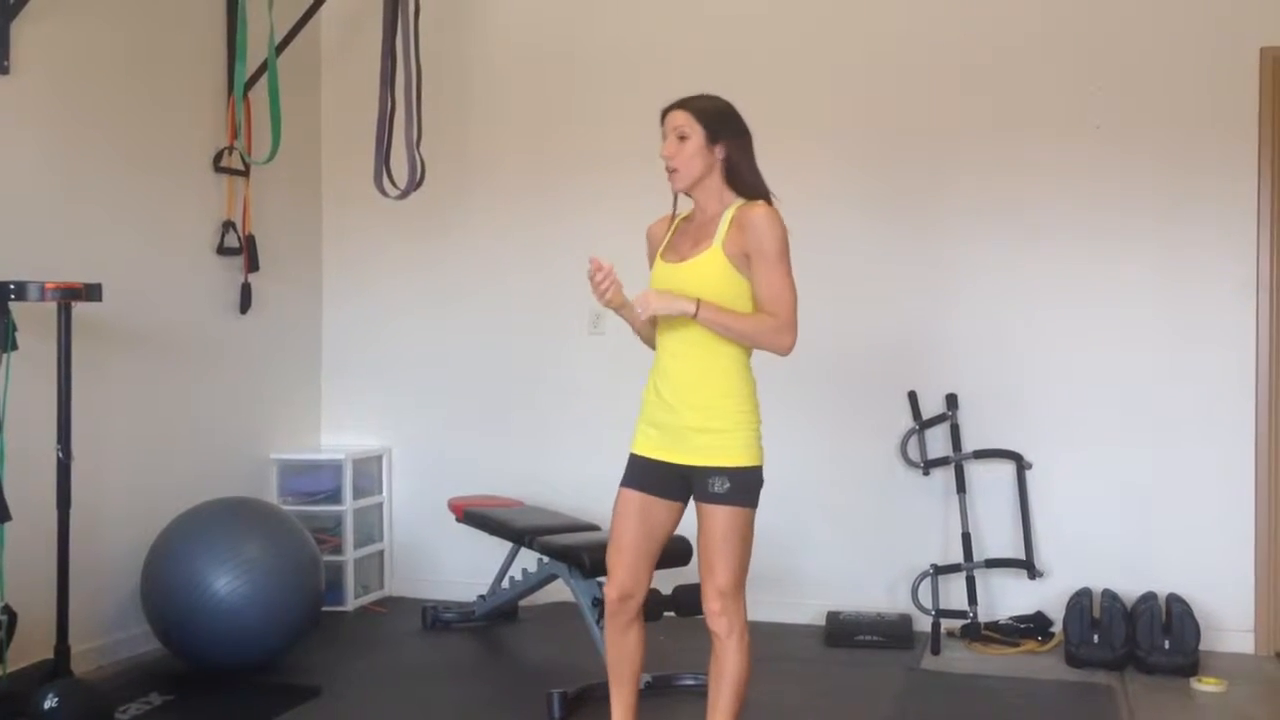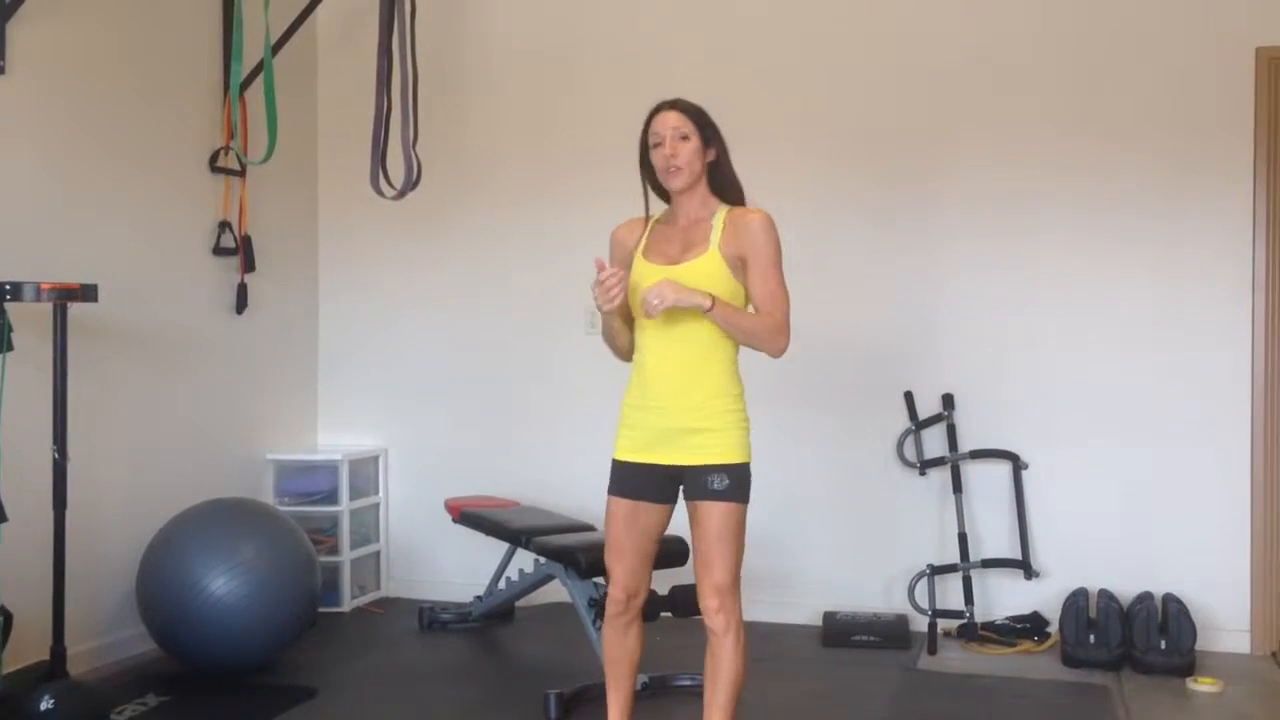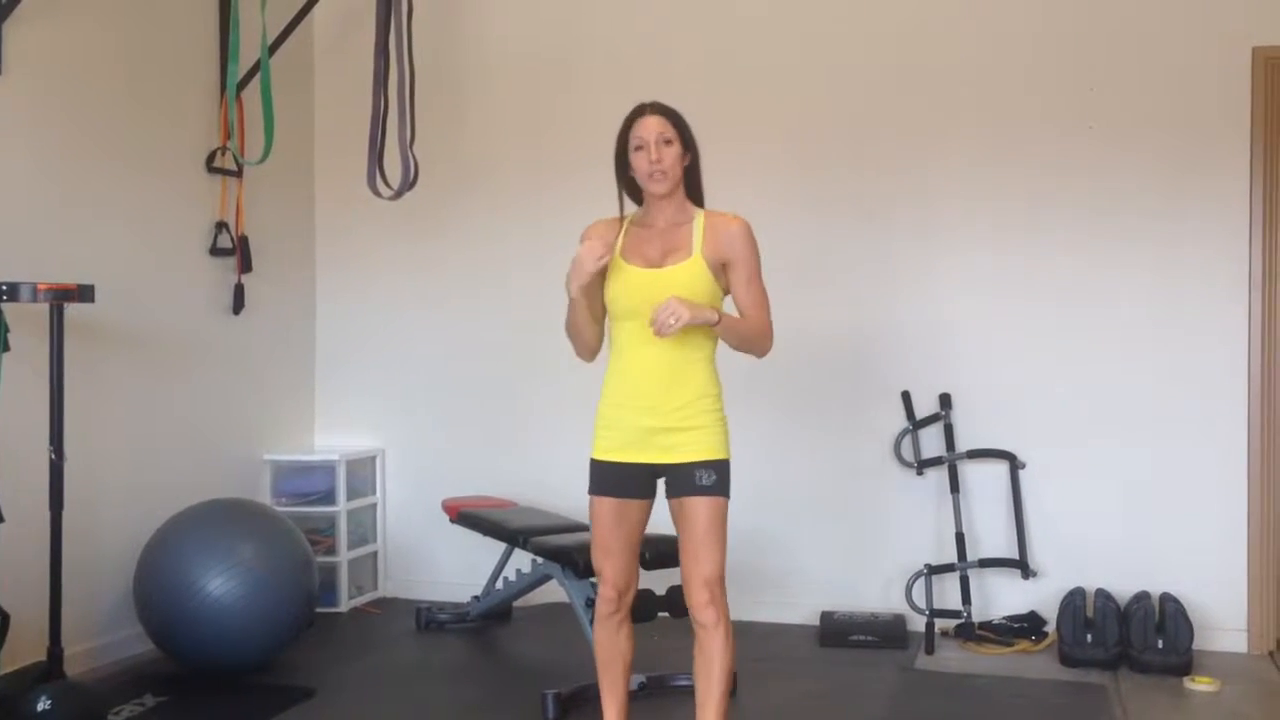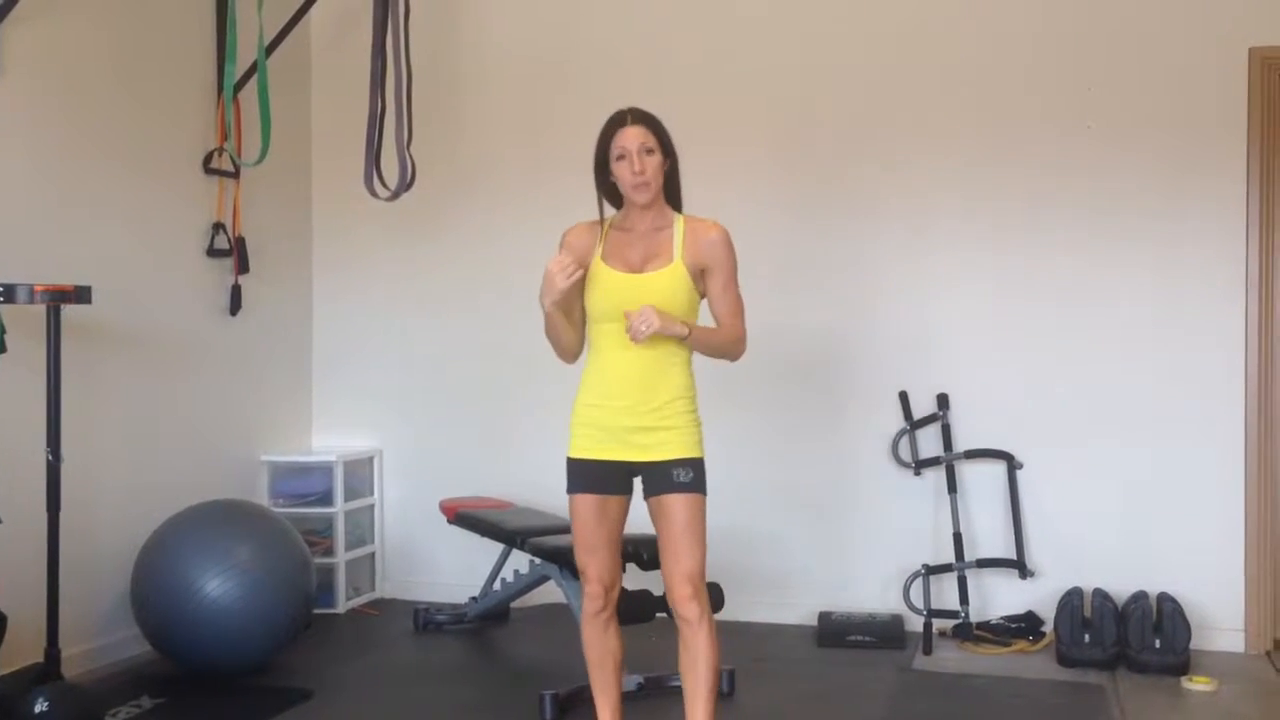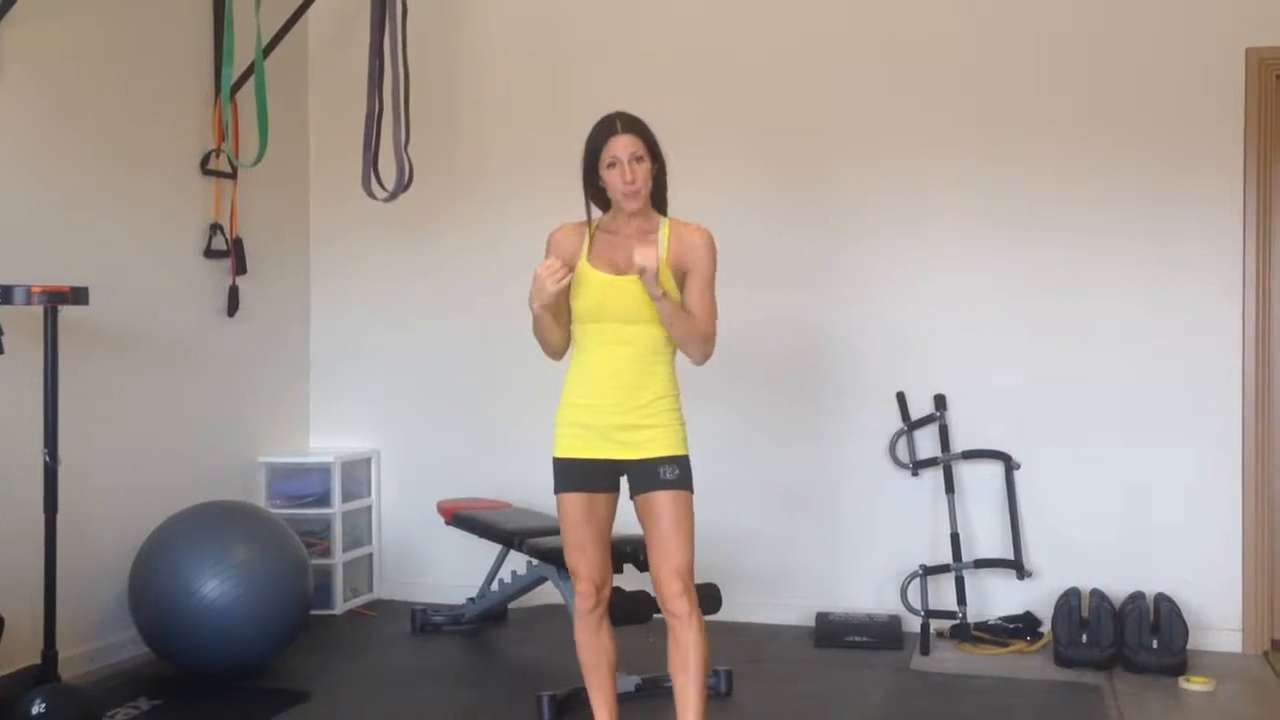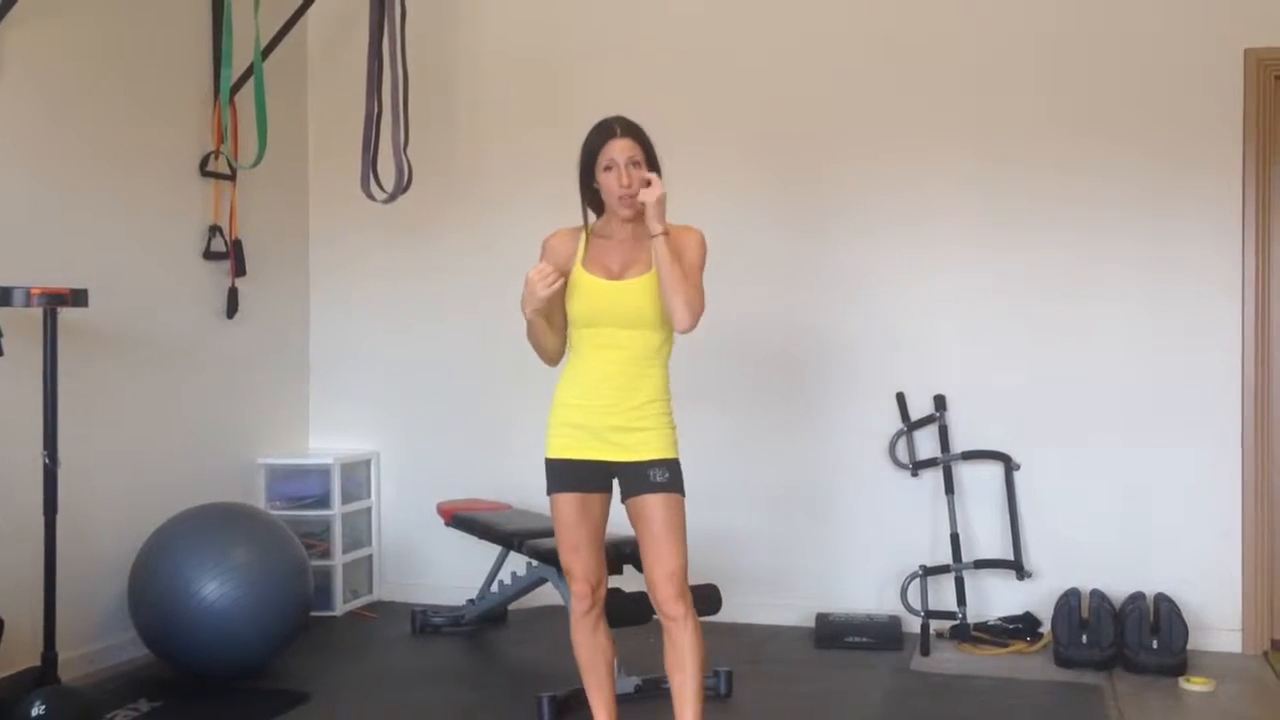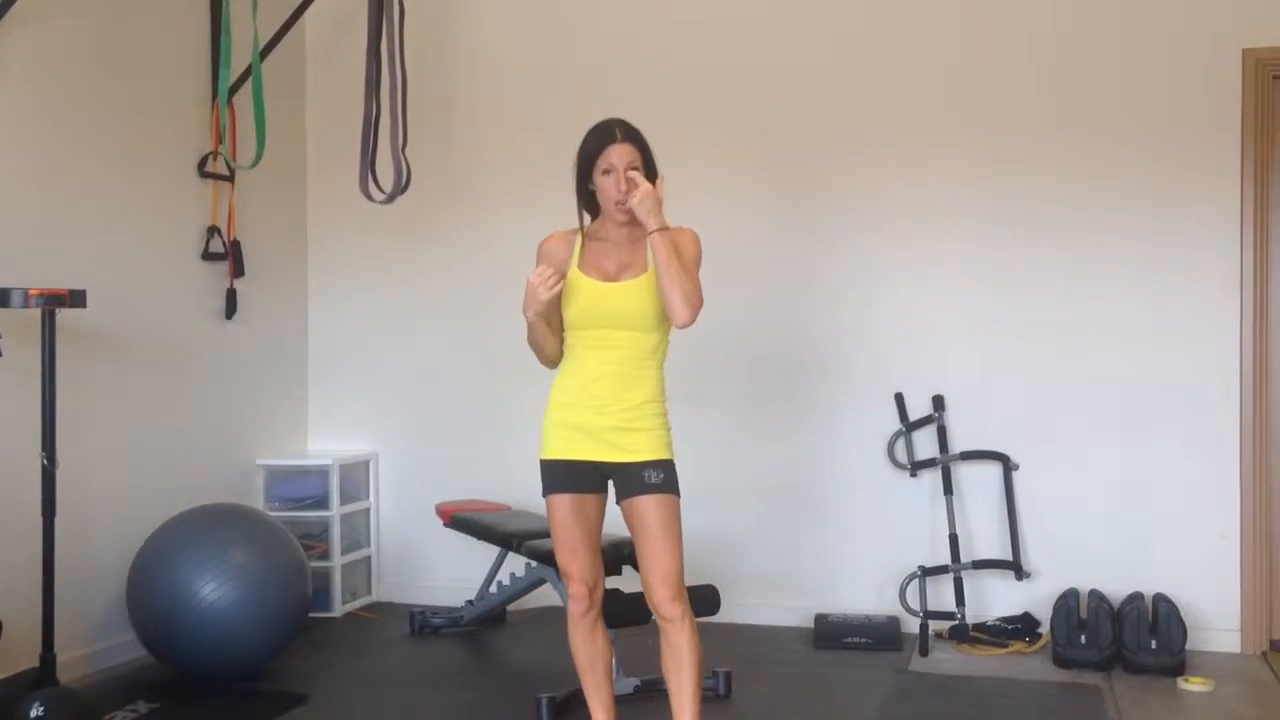
dt=0.2s
person 1, frame 1
left shoulder: (755, 221)
right shoulder: (663, 232)
left elbow: (781, 334)
left wrist: (688, 303)
right wrist: (623, 305)
left hip: (724, 440)
right hip: (657, 436)
left knee: (721, 608)
right knee: (620, 595)
person 1, frame 2
left shoulder: (747, 227)
right shoulder: (630, 236)
left elbow: (776, 337)
left wrist: (701, 299)
right wrist: (608, 308)
left hip: (714, 438)
right hip: (641, 436)
left knee: (718, 605)
right knee: (622, 596)
person 1, frame 3
left shoulder: (725, 233)
right shoulder: (603, 236)
left elbow: (761, 338)
right elbow: (586, 348)
left wrist: (706, 315)
right wrist: (576, 291)
left hip: (694, 437)
right hip: (619, 436)
left knee: (705, 600)
right knee: (611, 594)
person 1, frame 4
left shoulder: (705, 239)
right shoulder: (582, 240)
left elbow: (734, 343)
right elbow: (568, 350)
left wrist: (676, 327)
right wrist: (551, 304)
left hip: (671, 437)
right hip: (596, 435)
left knee: (688, 598)
right knee: (598, 593)
person 1, frame 5
left shoulder: (690, 241)
right shoulder: (568, 241)
left elbow: (701, 348)
right elbow: (556, 347)
left wrist: (657, 288)
right wrist: (540, 306)
left hip: (656, 435)
right hip: (582, 433)
left knee: (677, 595)
right knee: (588, 592)
person 1, frame 6
left shoulder: (682, 240)
right shoulder: (564, 246)
left elbow: (686, 318)
right elbow: (551, 353)
left wrist: (656, 227)
right wrist: (532, 311)
left hip: (648, 439)
right hip: (575, 435)
left knee: (672, 598)
right knee: (585, 594)
person 1, frame 7
left shoulder: (677, 242)
right shoulder: (559, 248)
left elbow: (685, 312)
right elbow: (549, 356)
left wrist: (653, 224)
right wrist: (533, 314)
left hip: (642, 440)
right hip: (569, 436)
left knee: (668, 599)
right knee: (582, 595)
